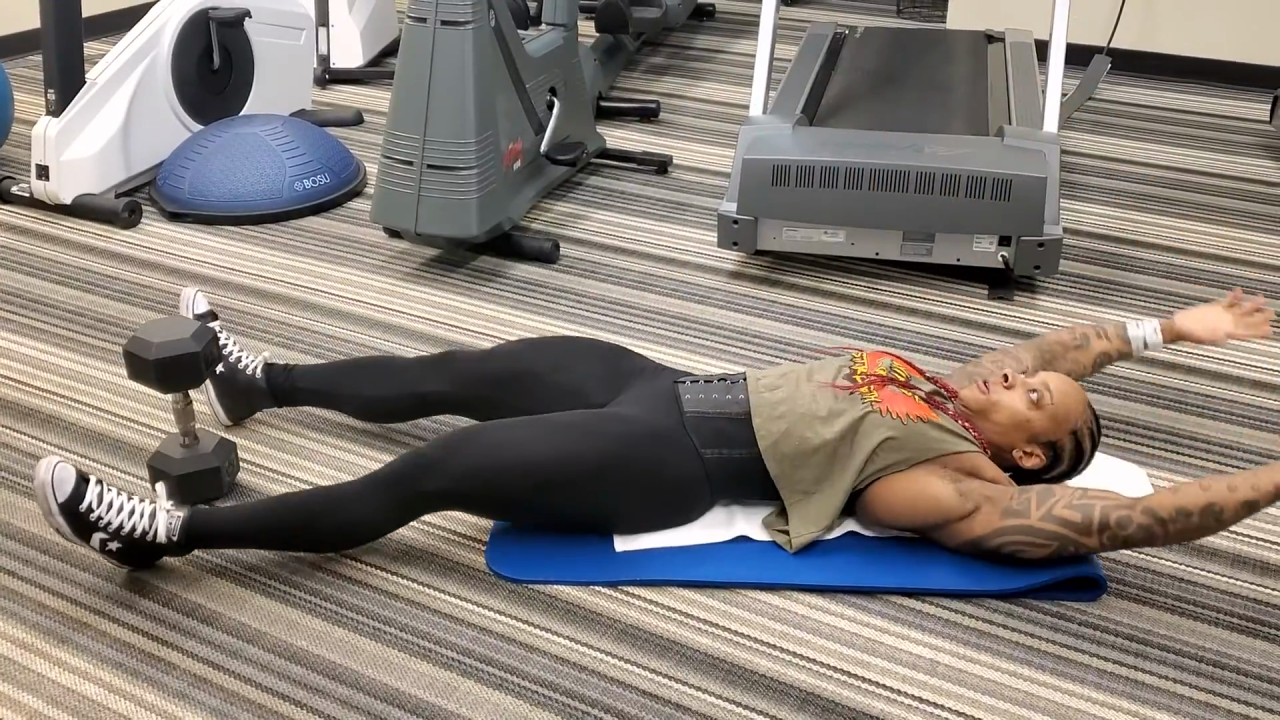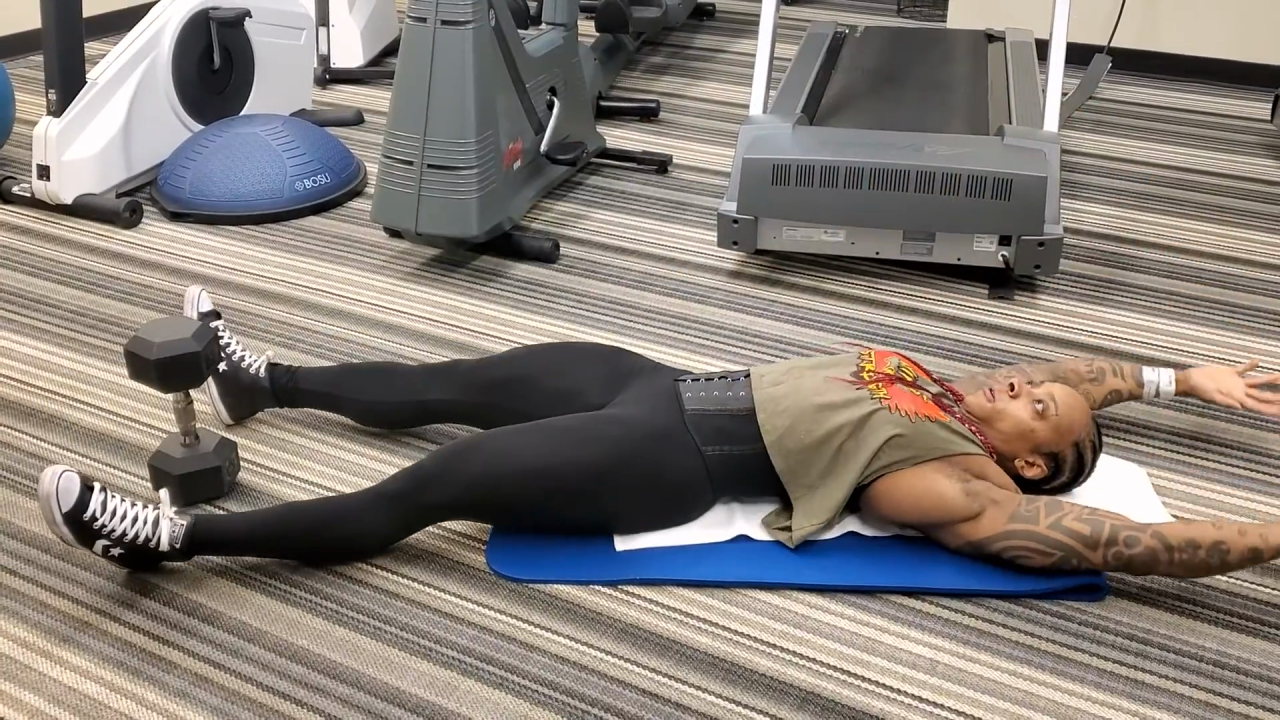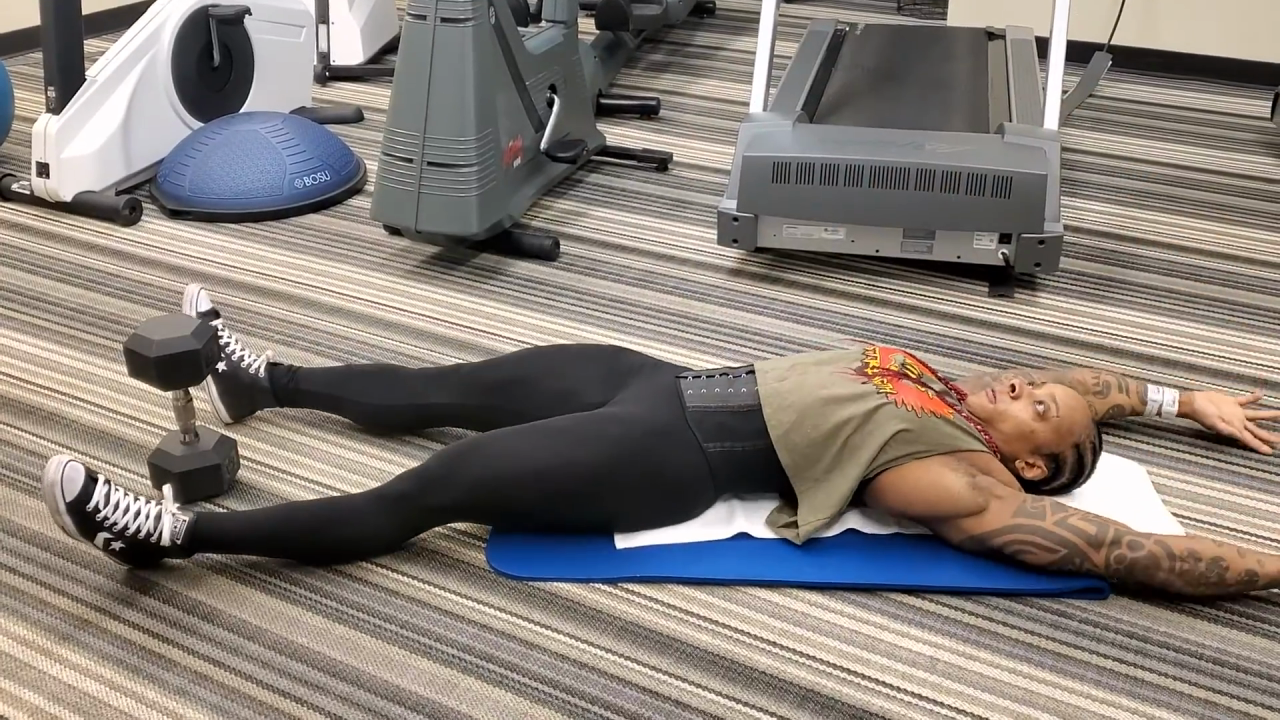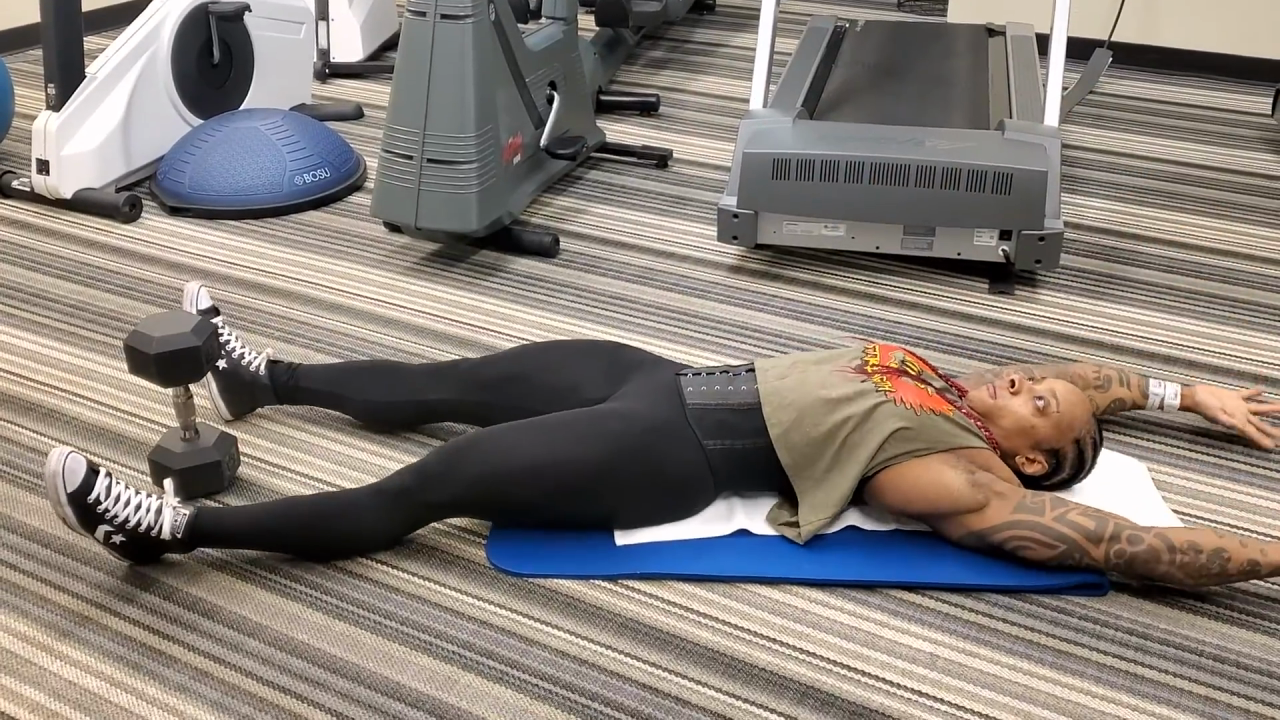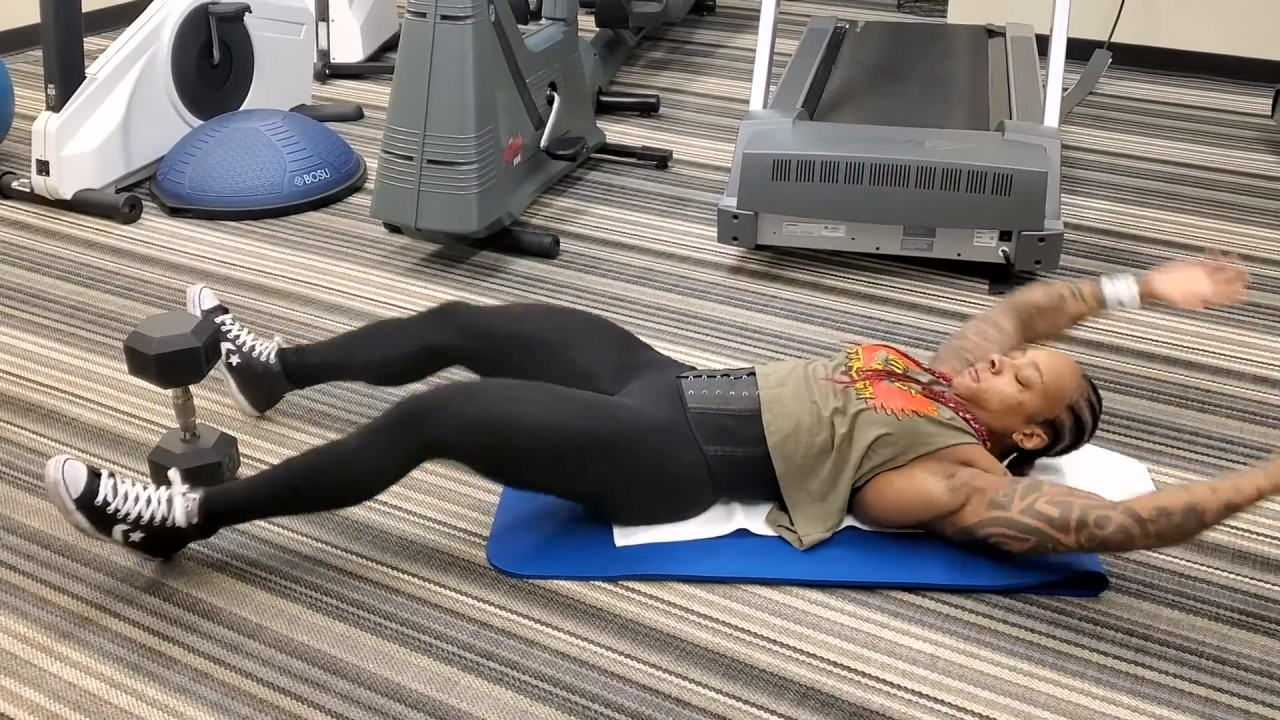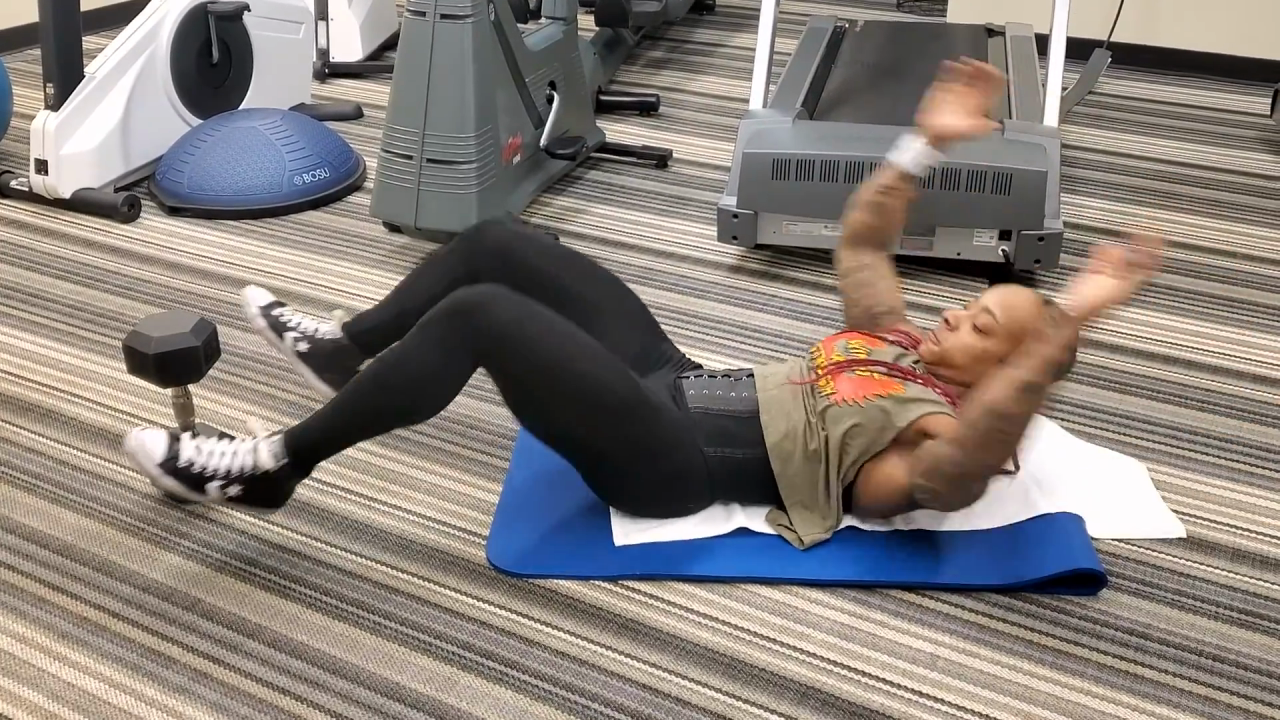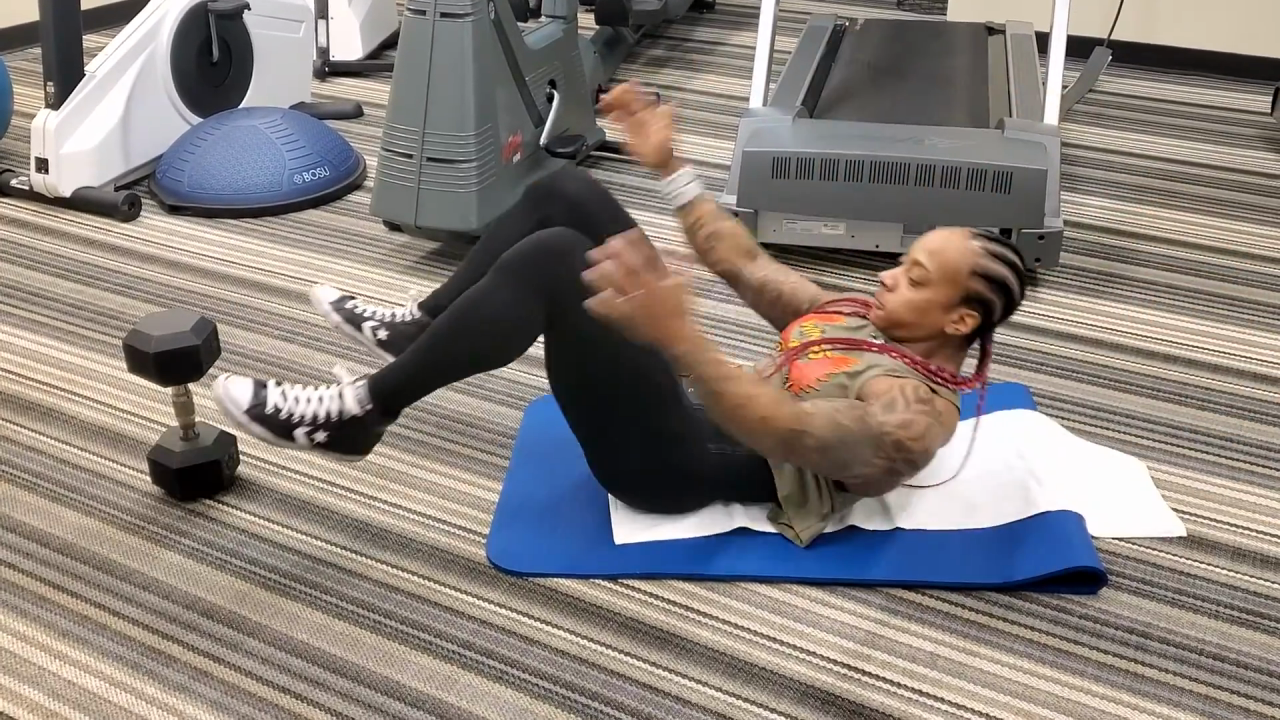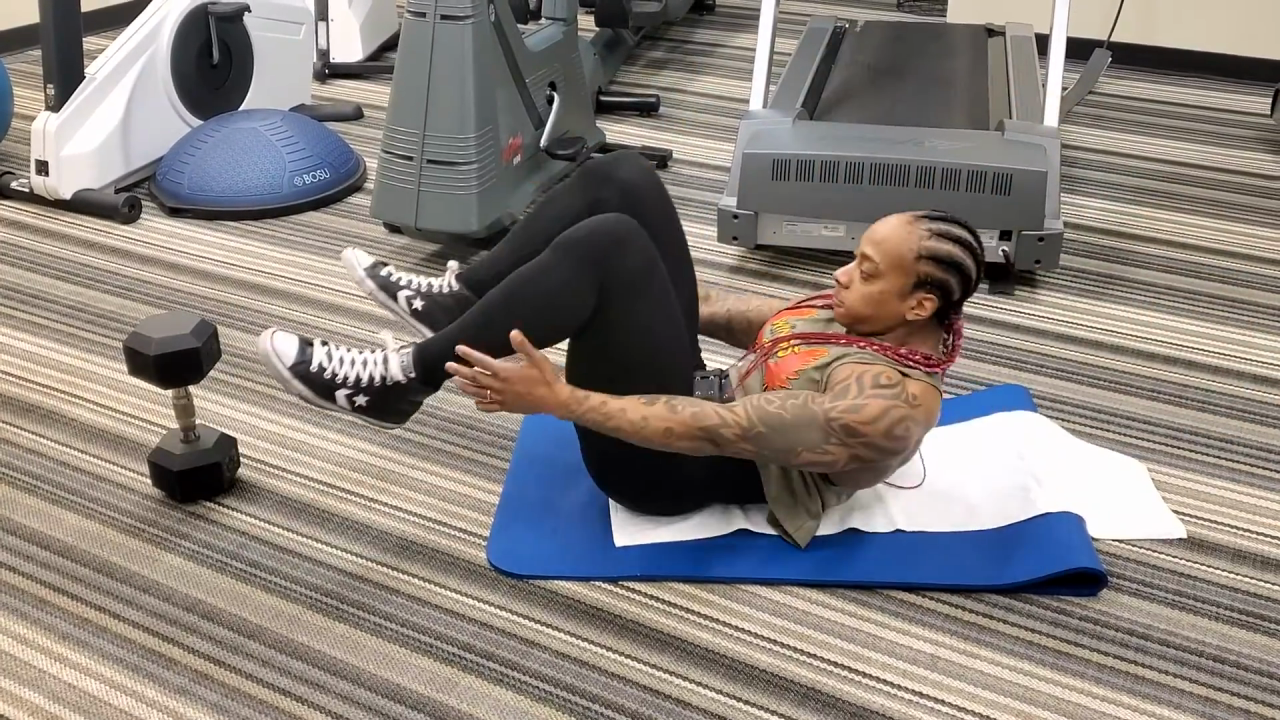
dt=0.2s
person 1, frame 1
left shoulder: (973, 491)
right shoulder: (959, 398)
left elbow: (1126, 517)
right elbow: (1048, 344)
right wrist: (1170, 324)
left hip: (667, 467)
right hip: (669, 390)
left knee: (421, 476)
right knee: (453, 374)
left ankle: (167, 532)
right ankle: (257, 379)
person 1, frame 2
left shoulder: (974, 492)
right shoulder: (960, 399)
left elbow: (1128, 539)
right elbow: (1068, 361)
left hip: (668, 464)
right hip: (669, 386)
left knee: (422, 490)
right knee: (449, 388)
left ankle: (168, 536)
right ankle: (258, 379)
person 1, frame 3
left shoulder: (979, 488)
right shoulder: (960, 396)
left elbow: (1122, 549)
right elbow: (1073, 373)
left hip: (667, 459)
right hip: (667, 383)
left knee: (423, 494)
right knee: (447, 390)
left ankle: (167, 533)
right ankle: (257, 376)
person 1, frame 4
left shoulder: (979, 484)
right shoulder: (960, 393)
left elbow: (1133, 544)
right elbow: (1074, 365)
left hip: (668, 456)
right hip: (666, 378)
left knee: (419, 491)
right knee: (443, 383)
left ankle: (170, 527)
right ankle: (258, 374)
person 1, frame 5
left shoulder: (966, 478)
right shoulder: (948, 380)
left elbow: (1114, 518)
right elbow: (1020, 306)
left wrist: (1272, 481)
right wrist: (1143, 286)
left hip: (663, 458)
right hip: (669, 379)
left knee: (426, 422)
right knee: (458, 326)
left ankle: (186, 514)
right ankle: (272, 366)
person 1, frame 6
left shoulder: (941, 445)
right shoulder: (902, 343)
left elbow: (988, 436)
right elbow: (861, 236)
left wrist: (1064, 327)
right wrist: (929, 137)
left hip: (664, 461)
right hip: (674, 379)
left knee: (472, 313)
right knee: (493, 241)
left ankle: (270, 468)
right ankle: (339, 351)
person 1, frame 7
left shoulder: (906, 419)
right shoulder: (878, 318)
left elbow: (775, 429)
right elbow: (742, 262)
left wrist: (675, 331)
right wrist: (667, 167)
left hip: (673, 462)
right hip: (680, 402)
left knee: (552, 258)
right knee: (563, 192)
left ankle: (358, 408)
right ankle: (413, 330)
person 1, frame 8
left shoulder: (885, 408)
right shoulder: (861, 317)
left elbow: (719, 432)
right elbow: (706, 304)
left wrist: (560, 399)
left hip: (665, 469)
left knee: (606, 241)
right knee: (623, 176)
left ankle: (401, 376)
right ankle: (452, 297)
